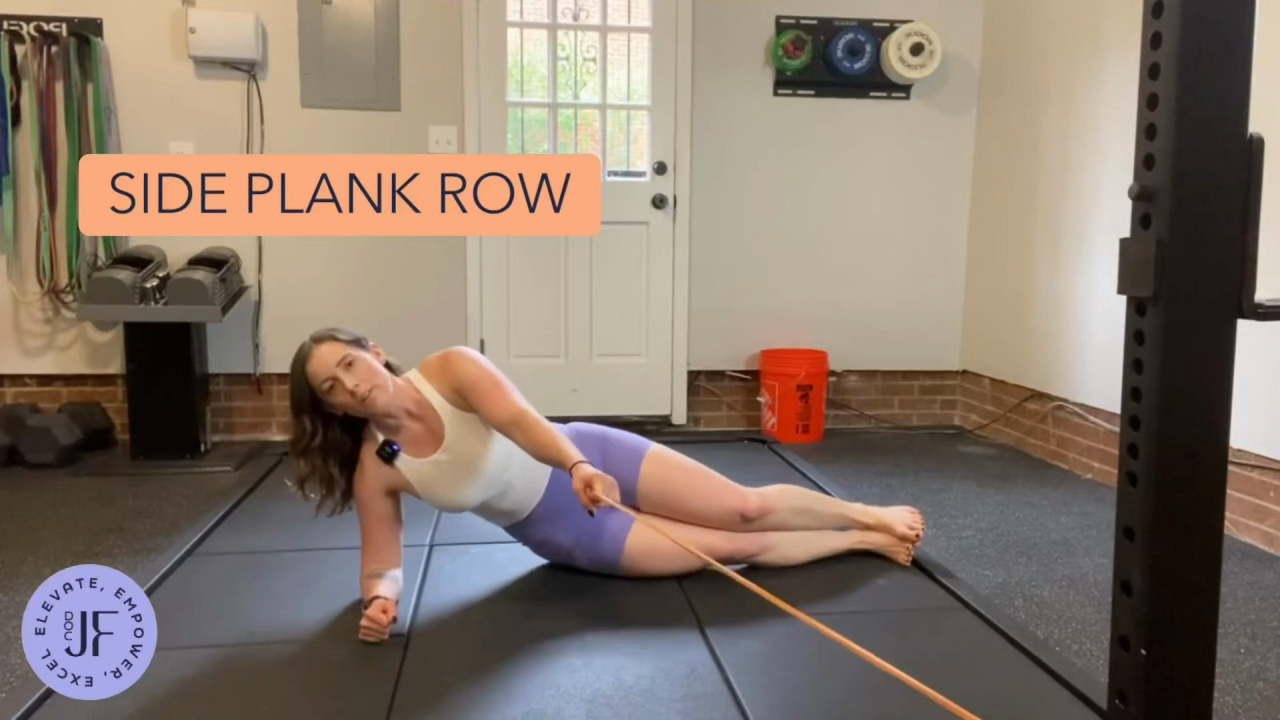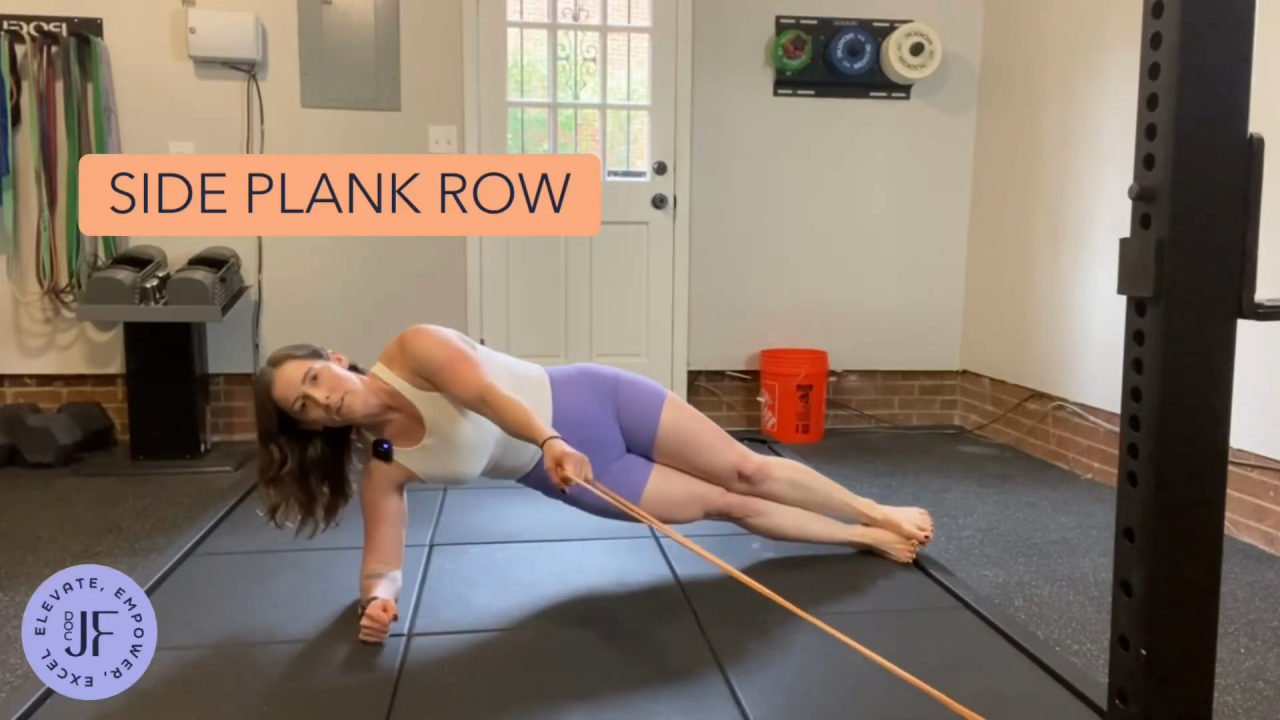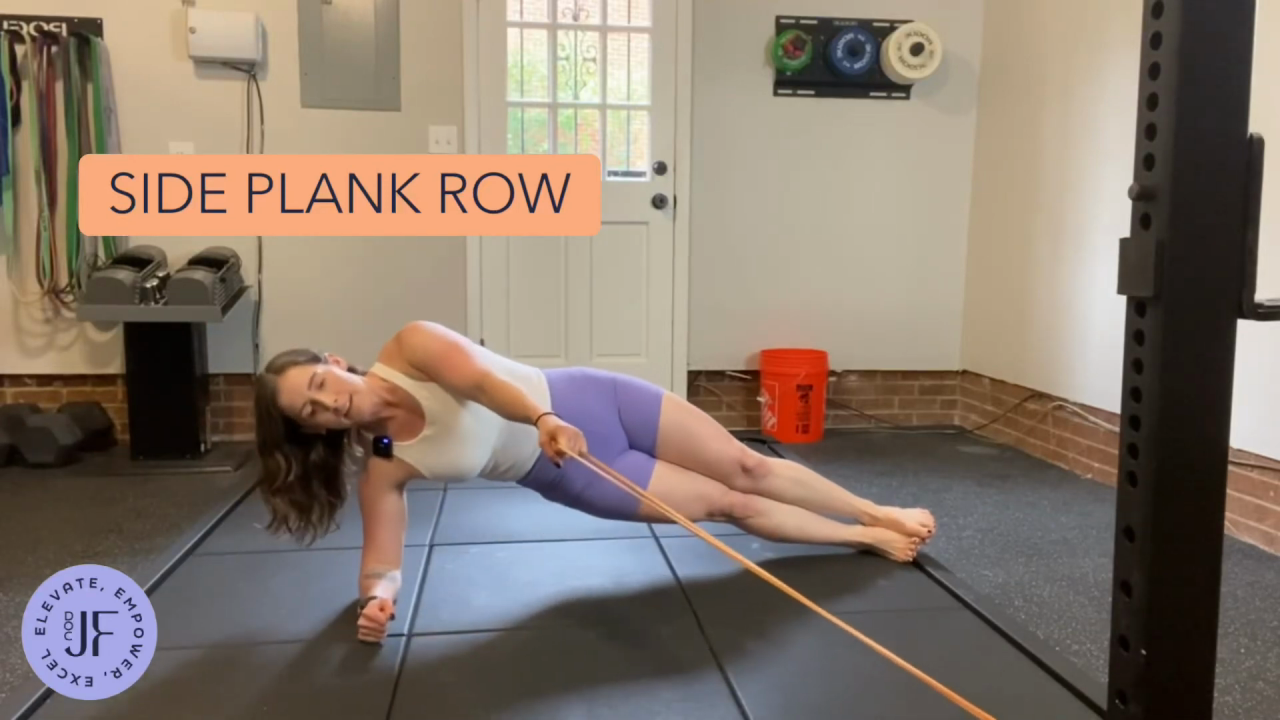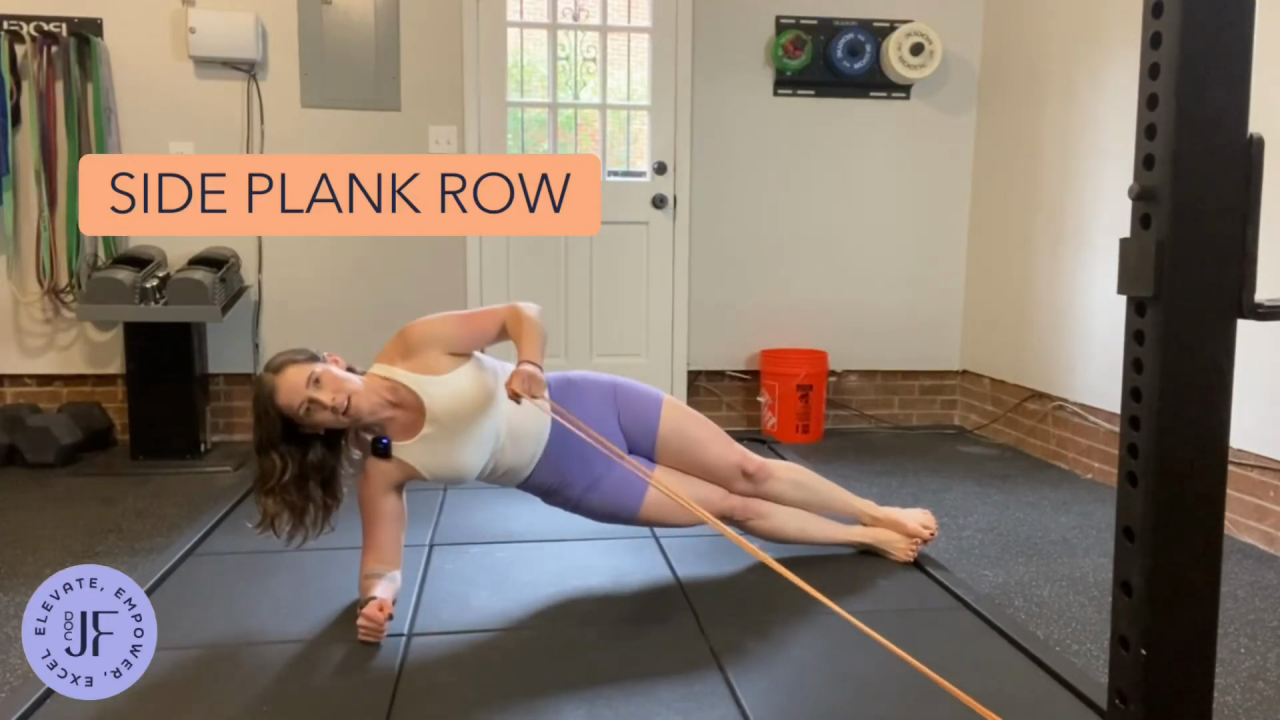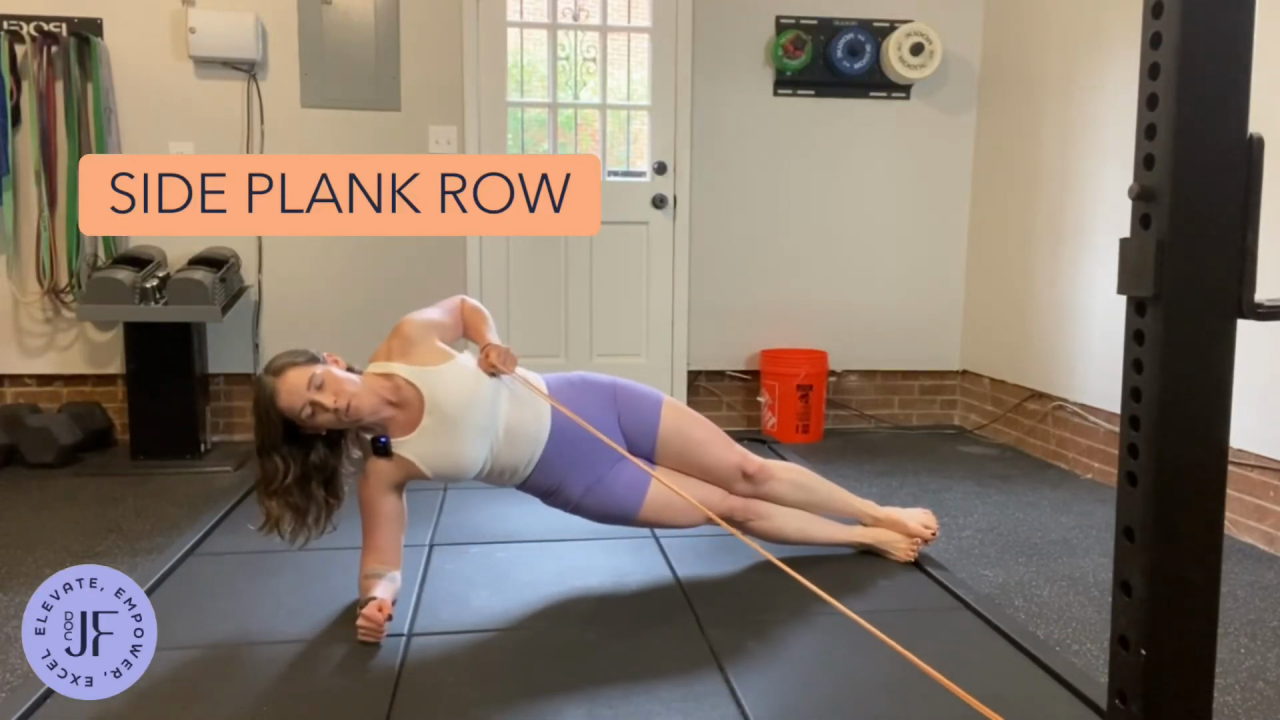
dt=1s
person 1, frame 1
left shoulder: (450, 368)
right shoulder: (375, 471)
left elbow: (519, 420)
right elbow: (381, 567)
left wrist: (576, 464)
right wrist: (380, 601)
left hip: (589, 459)
right hip: (564, 537)
left knee: (747, 507)
right knee: (733, 548)
left ankle: (870, 515)
right ankle: (863, 542)
person 1, frame 2
left shoulder: (413, 349)
right shoulder: (383, 468)
left elbow: (485, 393)
right elbow: (381, 564)
left wrist: (548, 439)
right wrist: (378, 600)
left hip: (593, 402)
right hip: (571, 474)
left knee: (746, 470)
right knee: (725, 505)
left ankle: (877, 512)
right ankle: (870, 539)
person 1, frame 3
left shoulder: (411, 346)
right shoulder: (383, 470)
left elbow: (481, 379)
right elbow: (381, 564)
left wrist: (543, 418)
right wrist: (378, 600)
left hip: (589, 403)
right hip: (574, 474)
left knee: (747, 467)
right knee: (727, 505)
left ankle: (878, 512)
right ankle: (869, 539)
person 1, frame 4
left shoulder: (415, 346)
right shoulder: (380, 470)
left elbow: (523, 313)
right elbow: (380, 562)
left wrist: (529, 365)
right wrist: (377, 598)
left hip: (591, 408)
right hip: (574, 478)
left knee: (748, 472)
right knee: (733, 510)
left ankle: (880, 514)
right ankle: (871, 540)
person 1, frame 5
left shoulder: (409, 340)
right shoulder: (381, 470)
left elbow: (467, 306)
right elbow: (381, 564)
left wrist: (492, 343)
right wrist: (376, 600)
left hip: (591, 407)
right hip: (578, 483)
left knee: (749, 473)
right knee: (734, 510)
left ankle: (879, 514)
right ankle: (870, 541)
